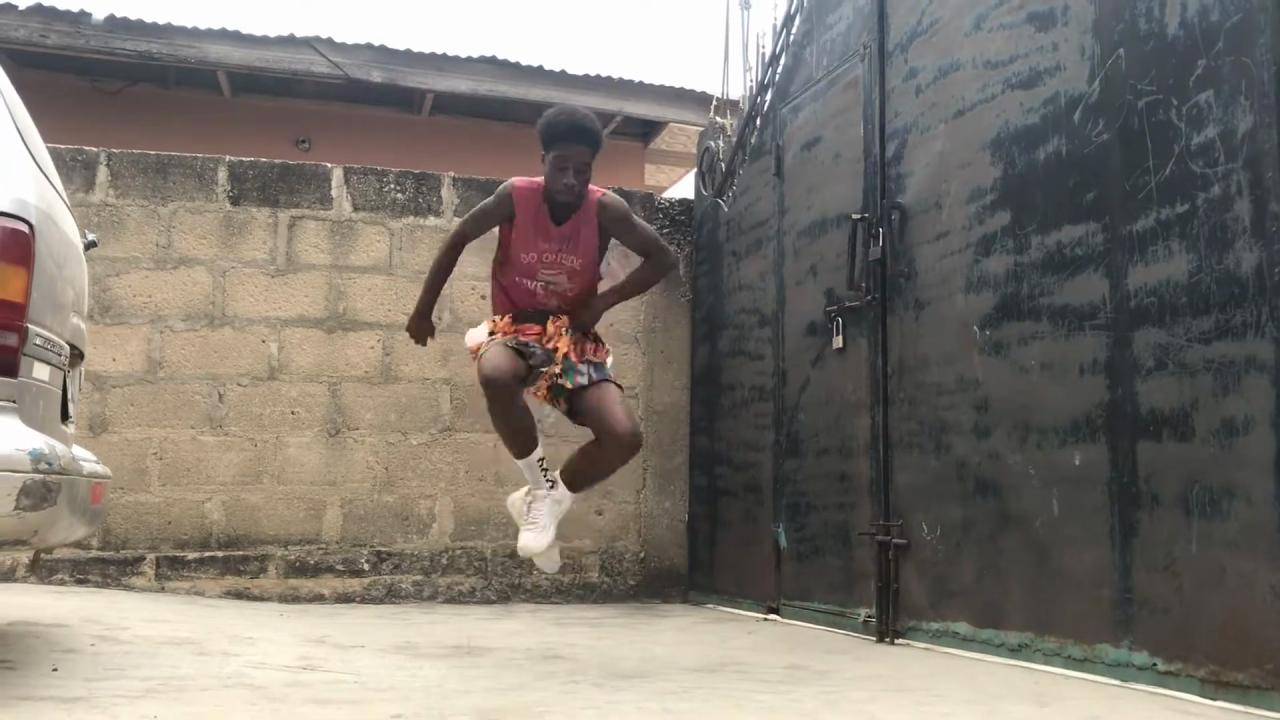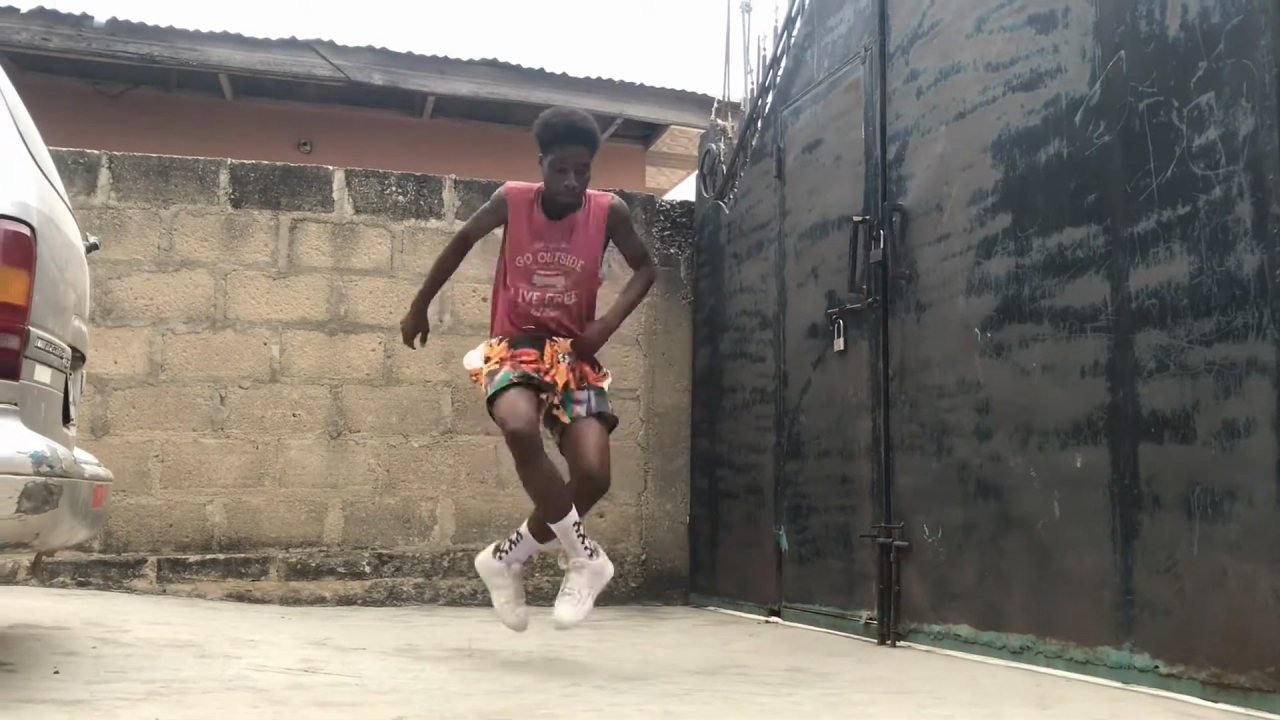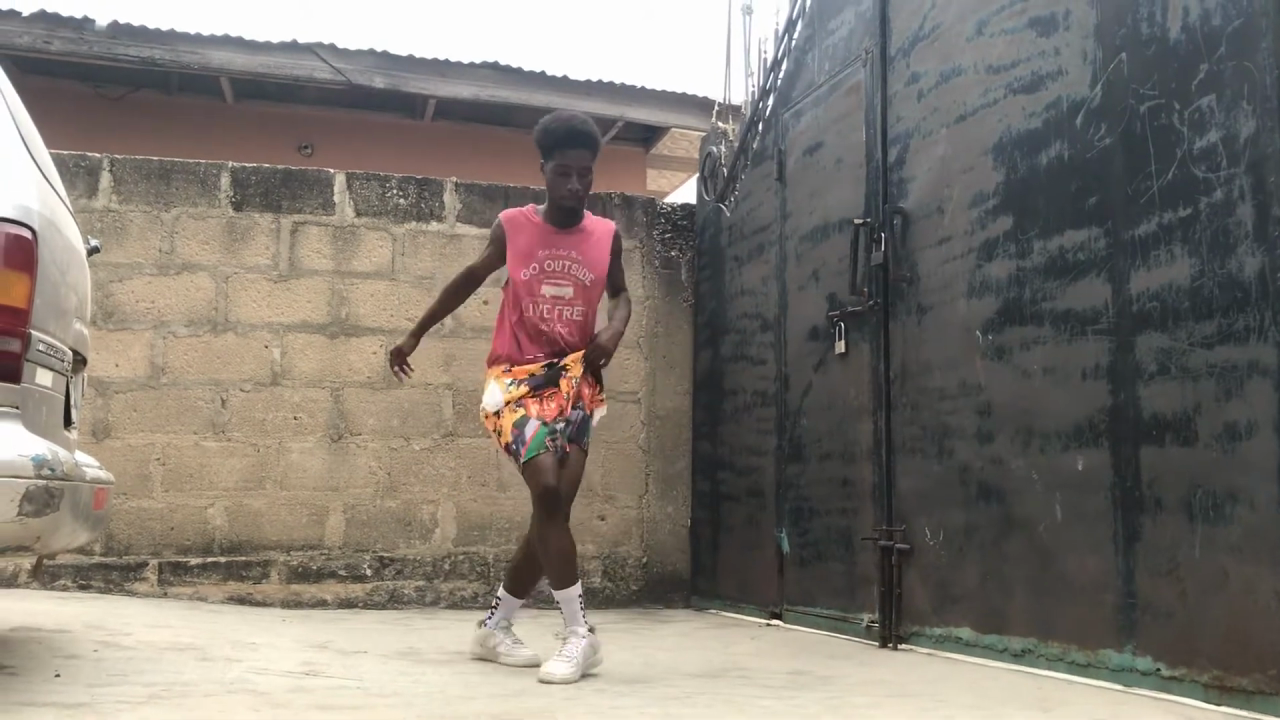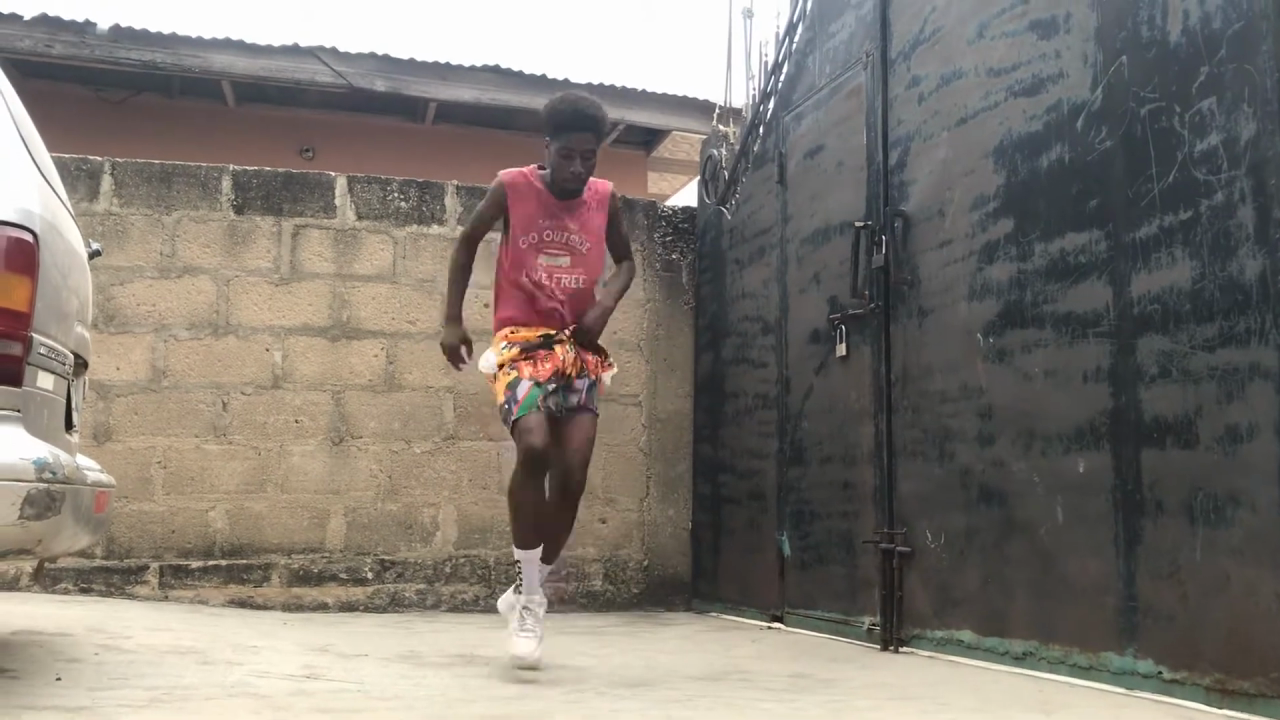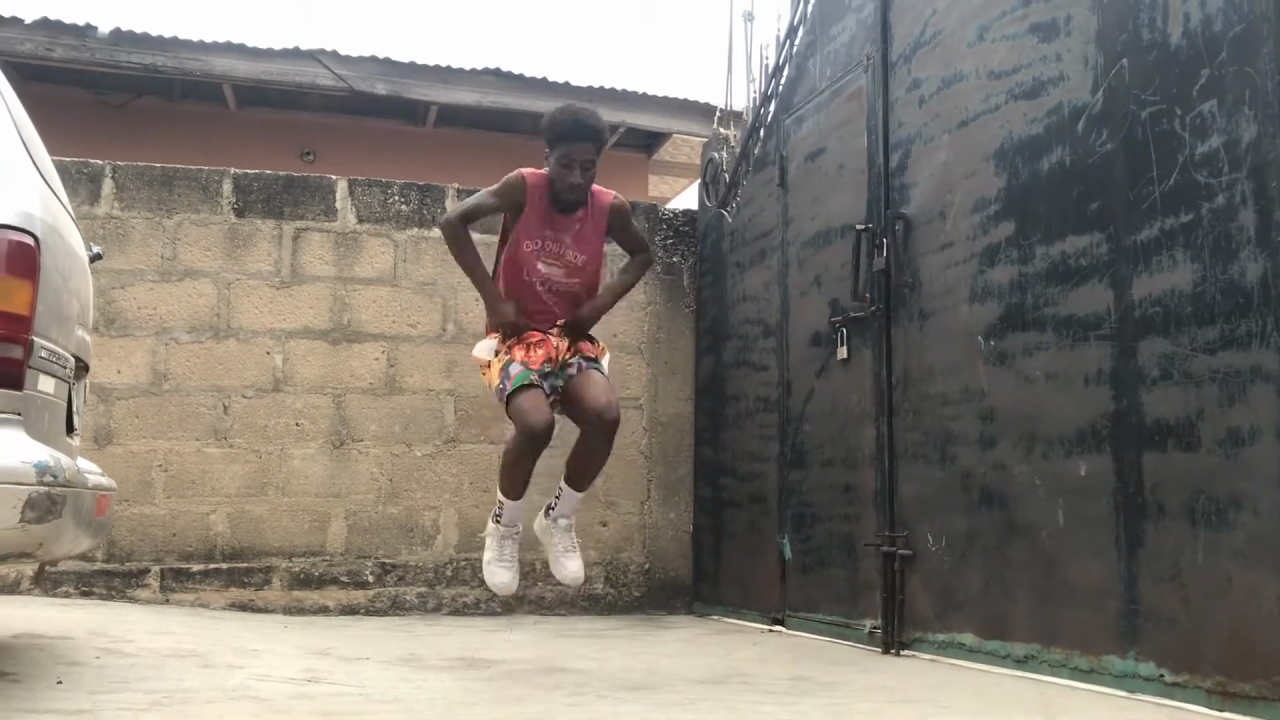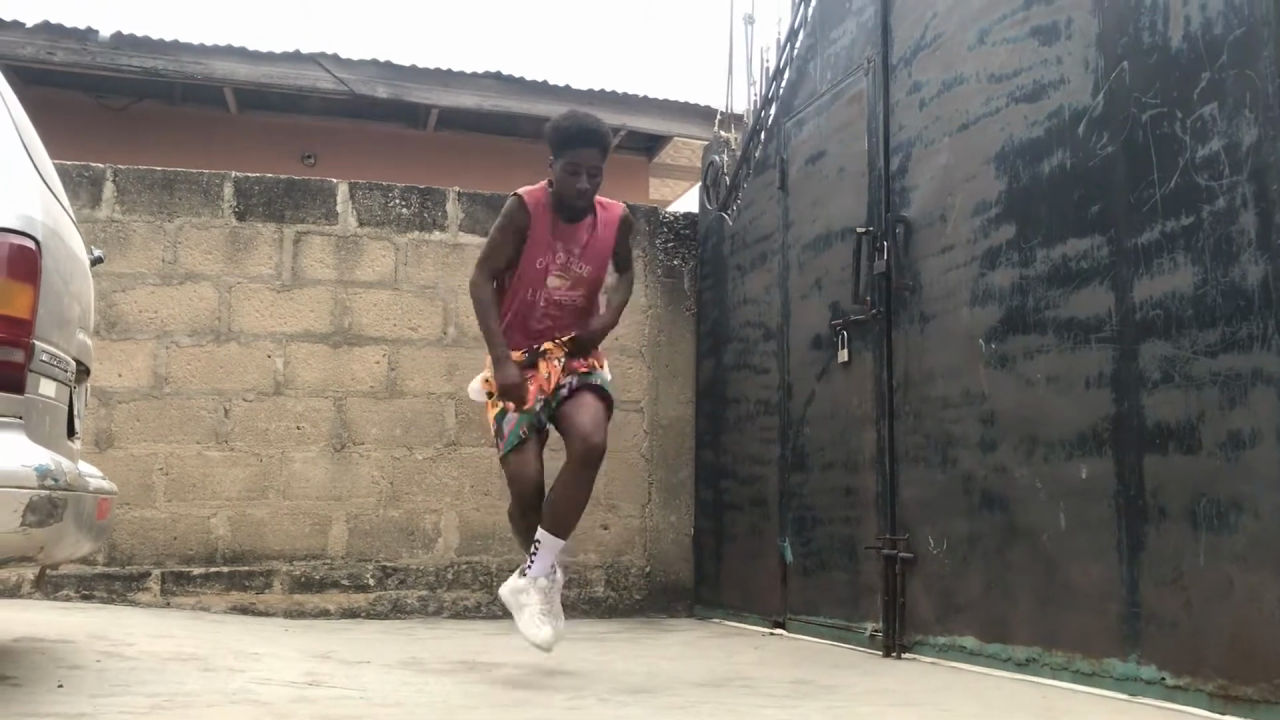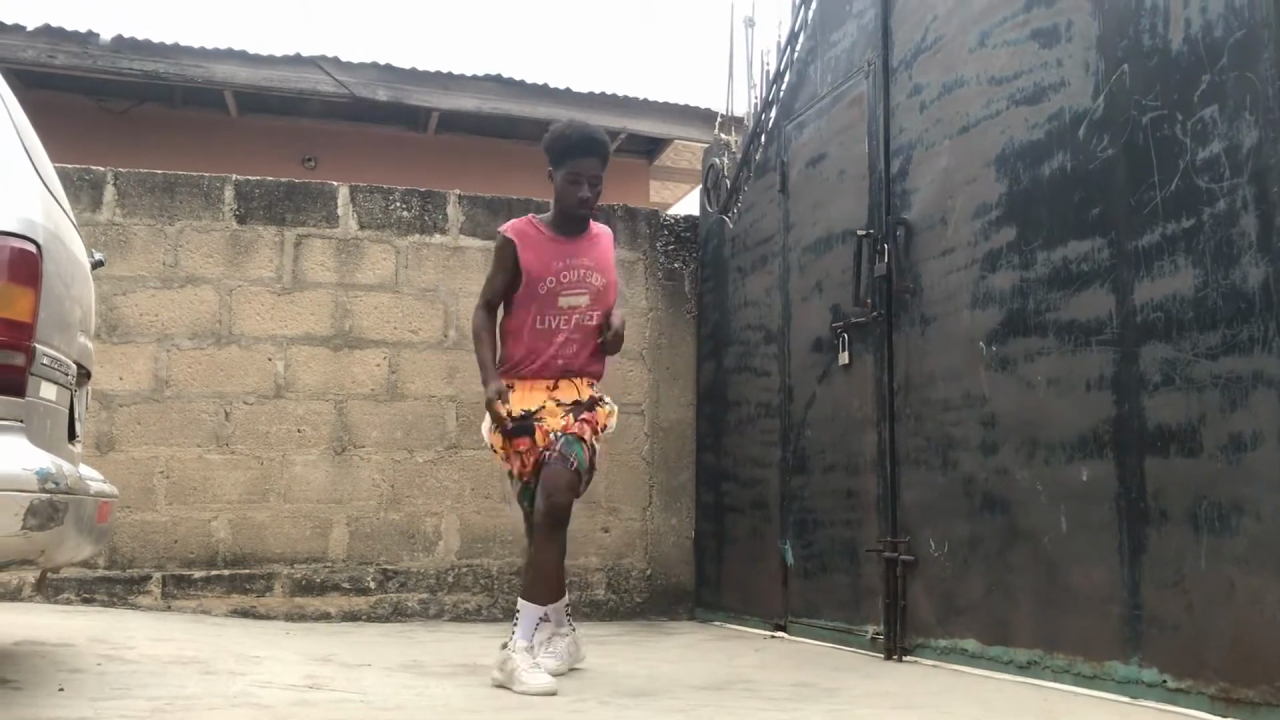
dt=0.1s
person 1, frame 1
left shoulder: (607, 208)
right shoulder: (515, 196)
left elbow: (662, 259)
right elbow: (457, 239)
left wrist: (602, 301)
right wrist: (424, 307)
left hip: (575, 337)
right hip: (514, 330)
left knee: (625, 435)
right knee: (496, 377)
left ankle: (547, 499)
right ankle: (540, 482)
person 1, frame 2
left shoulder: (610, 210)
right shoulder: (509, 199)
left elbow: (644, 267)
right elbow: (459, 243)
left wrist: (617, 313)
right wrist: (419, 306)
left hip: (575, 357)
right hip: (514, 351)
left knee: (594, 475)
right knee: (519, 429)
left ankle: (507, 555)
right ankle: (582, 549)
person 1, frame 3
left shoulder: (606, 233)
right shoulder: (510, 226)
left elbow: (620, 295)
right elbow: (466, 281)
left wrist: (613, 332)
right wrist: (414, 336)
left hip: (575, 382)
right hip: (519, 379)
left knee: (554, 509)
right knee: (550, 490)
left ankle: (494, 624)
right ankle: (578, 630)
person 1, frame 4
left shoulder: (606, 200)
right shoulder: (510, 188)
left elbow: (625, 260)
right elbow: (465, 246)
left wrist: (605, 309)
right wrist: (451, 321)
left hip: (576, 352)
right hip: (520, 347)
left knee: (572, 475)
right knee: (534, 449)
left ankle: (529, 590)
right ankle: (529, 600)
person 1, frame 5
left shoulder: (611, 207)
right shoulder: (522, 185)
left elbow: (642, 254)
right elbow: (453, 222)
left wrist: (606, 301)
right wrist: (489, 294)
left hip: (573, 339)
right hip: (517, 338)
left knee: (606, 413)
right knee: (536, 424)
left ankle: (560, 514)
right ankle: (504, 522)
person 1, frame 6
left shoulder: (616, 217)
right shoulder: (523, 207)
left elbow: (624, 272)
right elbow: (483, 280)
left wrist: (607, 315)
right wrist: (499, 352)
left hip: (576, 360)
right hip: (520, 362)
left knee: (589, 443)
right knee: (523, 483)
left ankle: (540, 569)
right ankle: (535, 575)
person 1, frame 7
left shoulder: (604, 238)
right shoulder: (515, 238)
right elbow: (485, 312)
left wrist: (618, 316)
right wrist: (491, 381)
left hip: (581, 395)
right hip: (523, 396)
left knee: (554, 508)
right knee: (540, 515)
left ankle: (521, 646)
right ankle: (559, 630)
